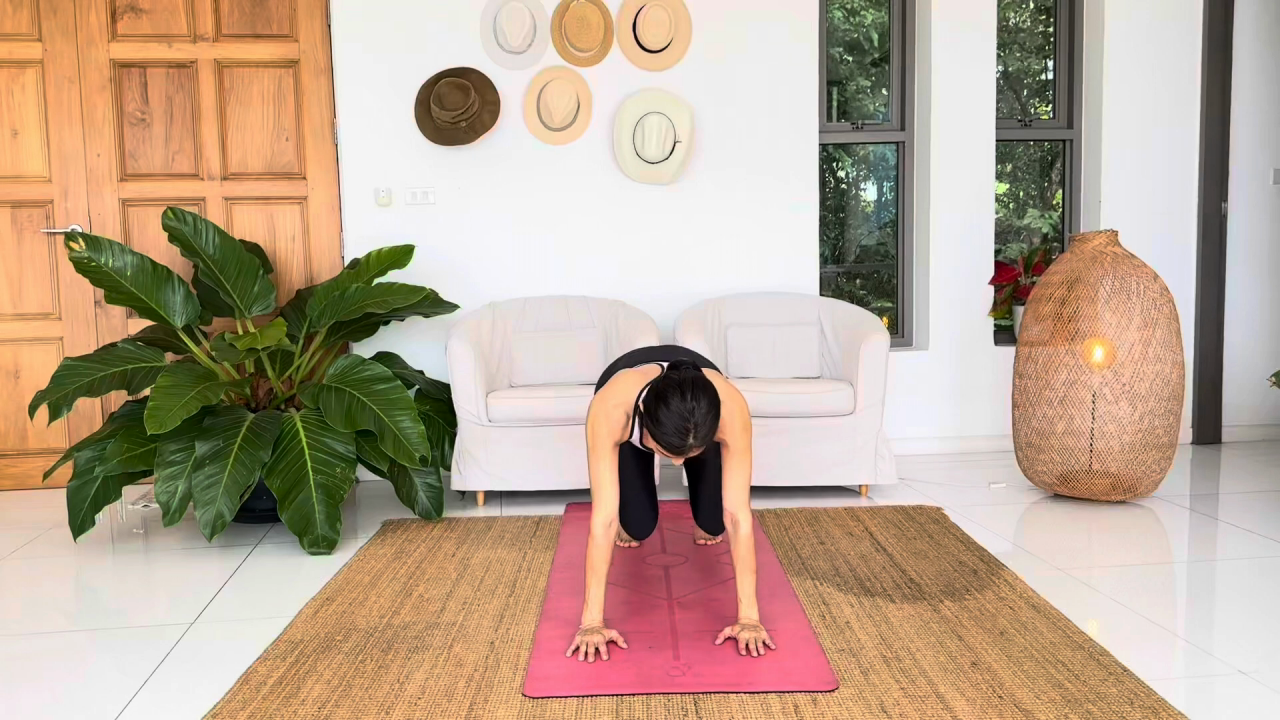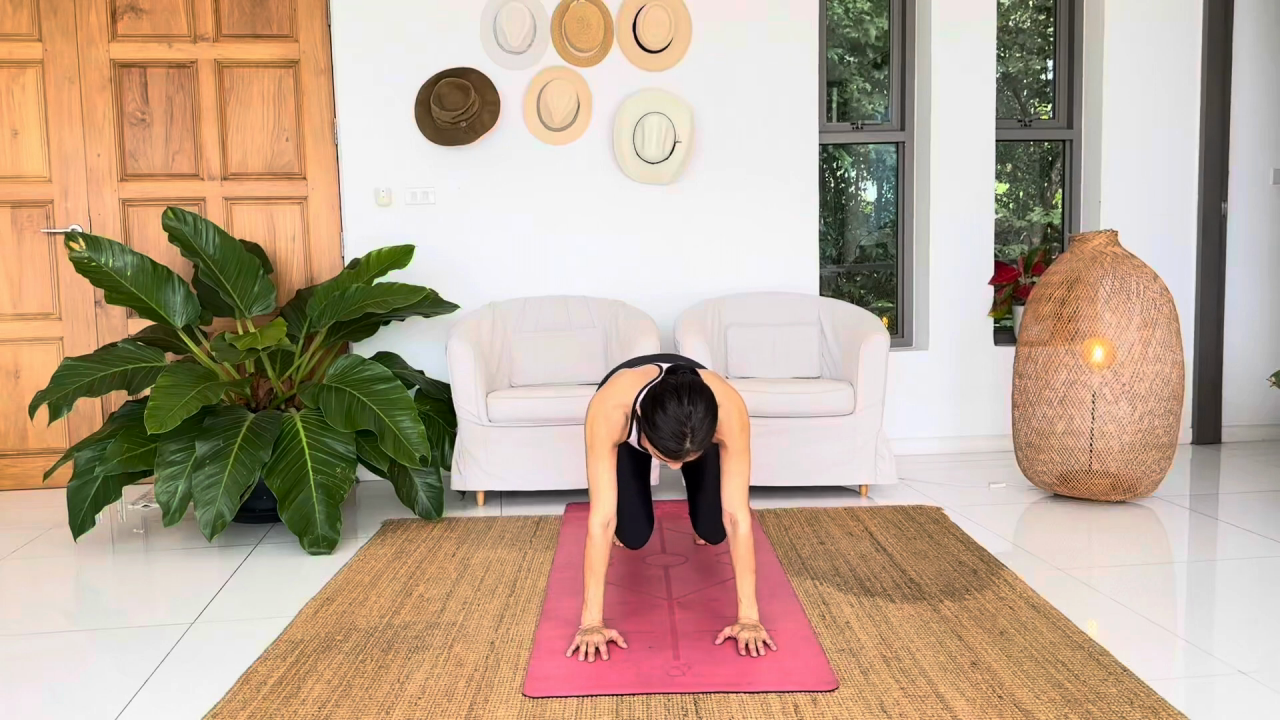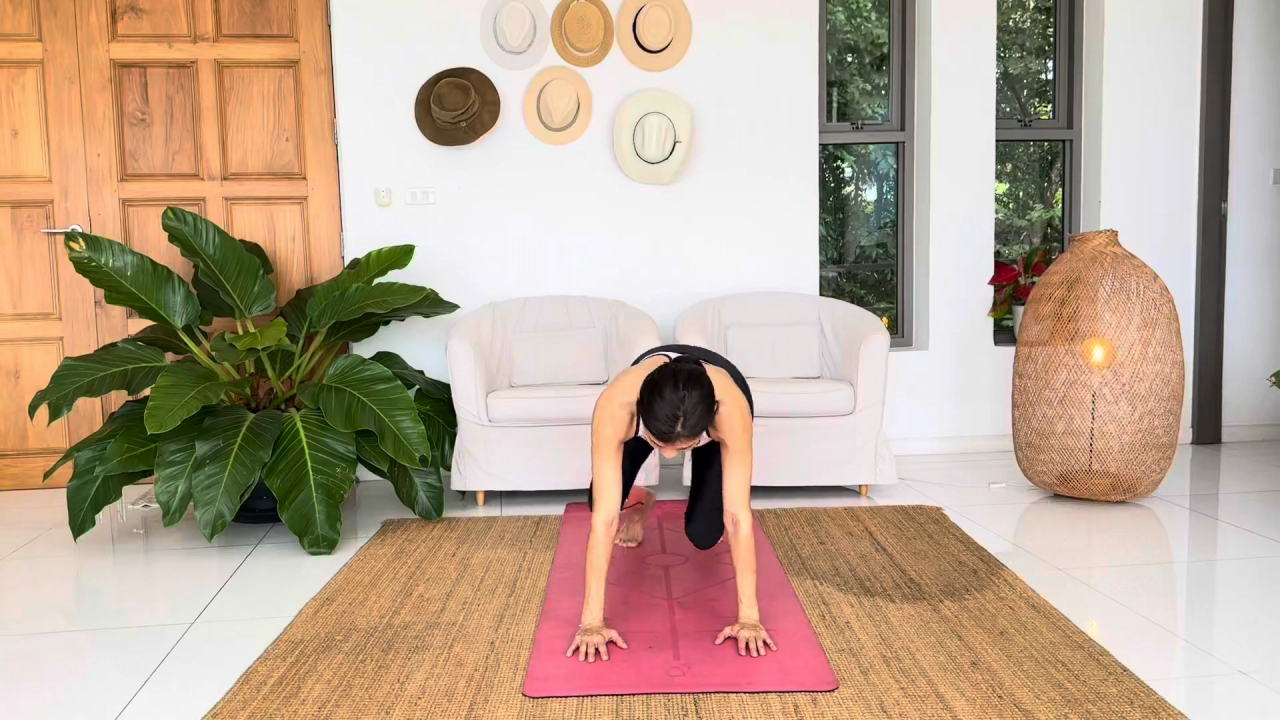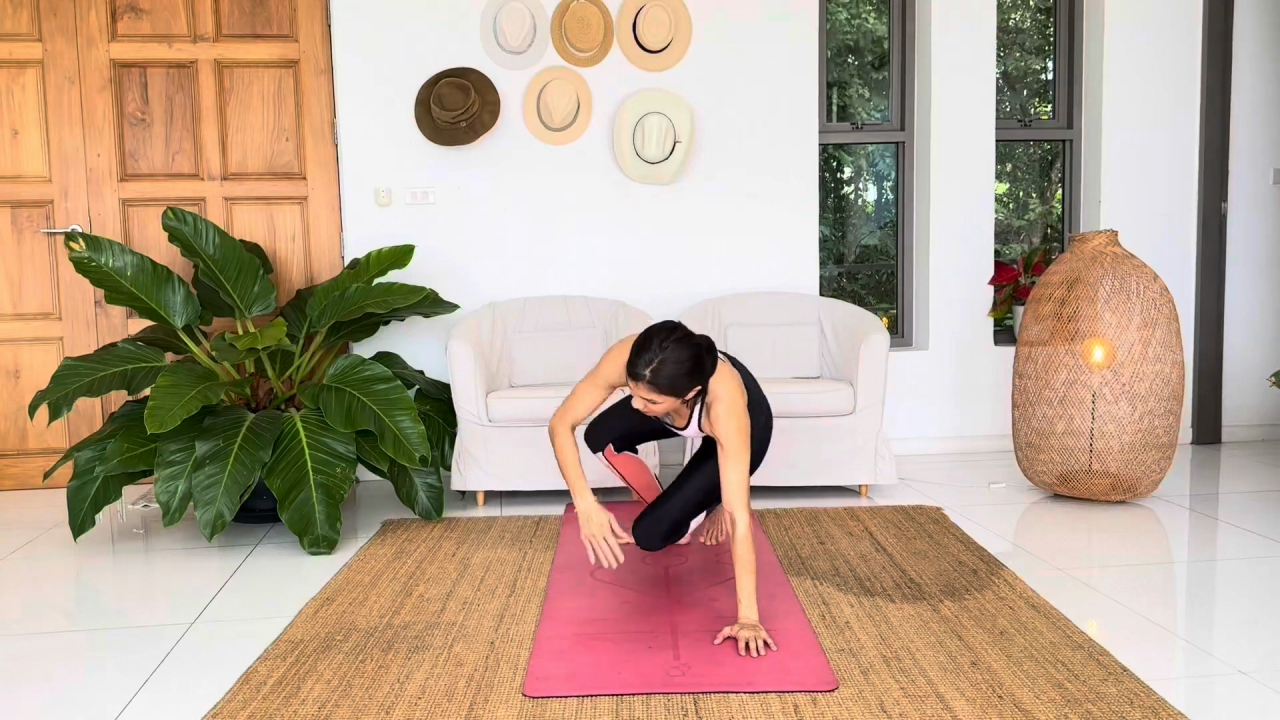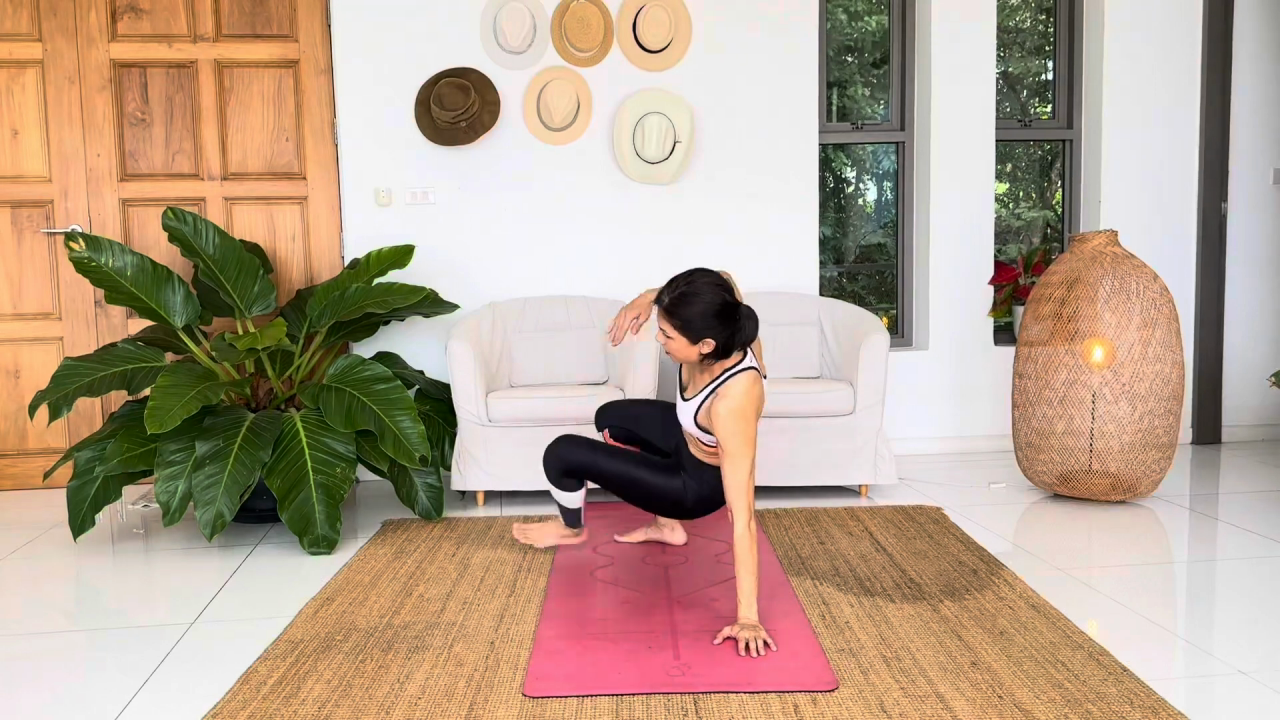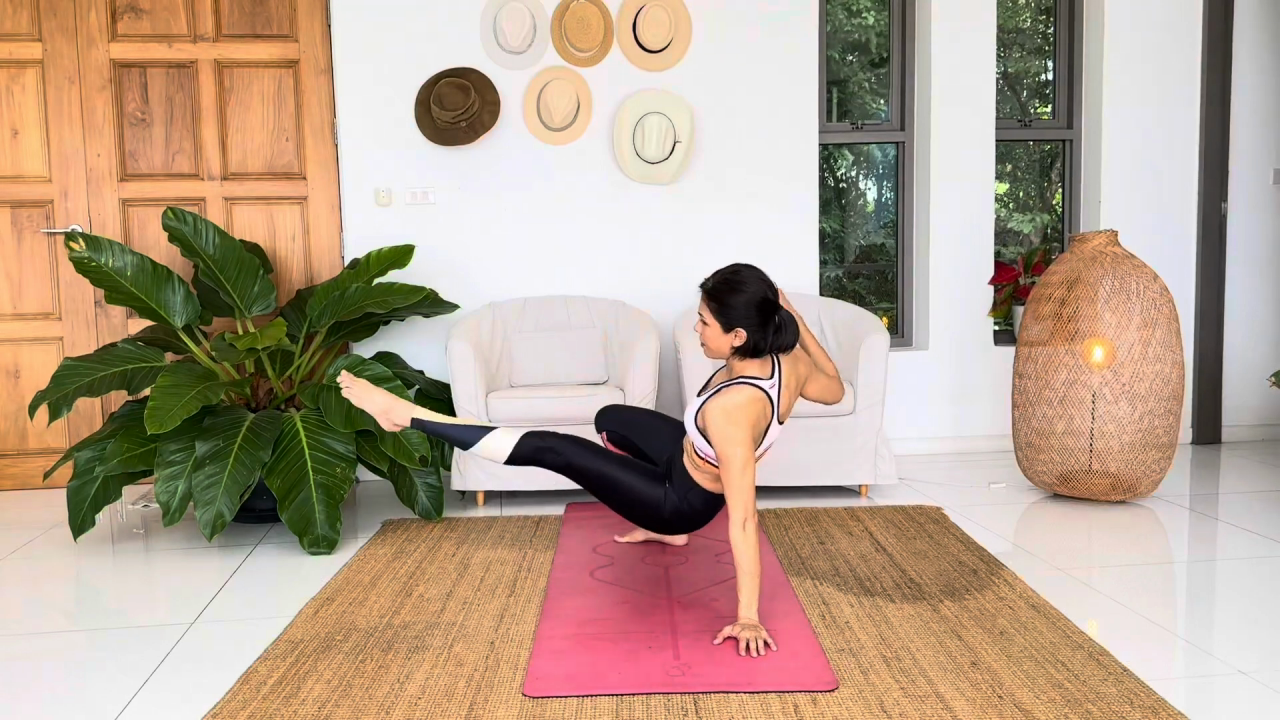
dt=0.3s
person 1, frame 1
left shoulder: (730, 407)
right shoulder: (611, 407)
left elbow: (739, 516)
right elbow: (603, 519)
left wrist: (749, 616)
right wrist: (592, 620)
right hip: (629, 405)
left knee: (712, 522)
right knee: (638, 526)
left ankle: (707, 523)
person 1, frame 2
left shoulder: (727, 407)
right shoulder: (610, 408)
left elbow: (737, 515)
right elbow: (601, 519)
left wrist: (749, 616)
right wrist: (591, 620)
left hip: (697, 418)
right hip: (629, 411)
left knee: (713, 531)
right knee: (633, 535)
person 1, frame 3
left shoulder: (730, 407)
right shoulder: (618, 404)
left elbow: (739, 517)
right elbow: (604, 518)
left wrist: (748, 616)
right wrist: (592, 619)
left hip: (715, 409)
left knee: (701, 533)
right knee: (608, 497)
left ankle: (713, 504)
right ankle: (641, 509)
person 1, frame 4
left shoulder: (725, 401)
right shoulder: (631, 360)
left elbow: (739, 515)
right elbow: (561, 423)
left wrist: (748, 617)
right wrist: (585, 504)
left hip: (750, 427)
left knee: (651, 534)
left ankle: (712, 503)
right ankle: (662, 508)
person 1, frame 5
left shoulder: (736, 399)
left elbow: (741, 517)
right elbow: (724, 282)
left wrist: (747, 618)
right wrist: (647, 300)
left hip: (699, 482)
right hip: (690, 440)
left knee: (562, 452)
right knee: (608, 419)
left ankle: (570, 529)
right ankle: (667, 526)
person 1, frame 6
left shoulder: (734, 407)
right shoulder: (784, 358)
left elbow: (742, 520)
right elbow: (834, 390)
left wrist: (748, 618)
right wrist: (783, 316)
left hip: (683, 498)
right hip: (691, 458)
left knee: (546, 447)
right knee: (610, 420)
left ankle: (409, 416)
right ankle: (665, 530)
